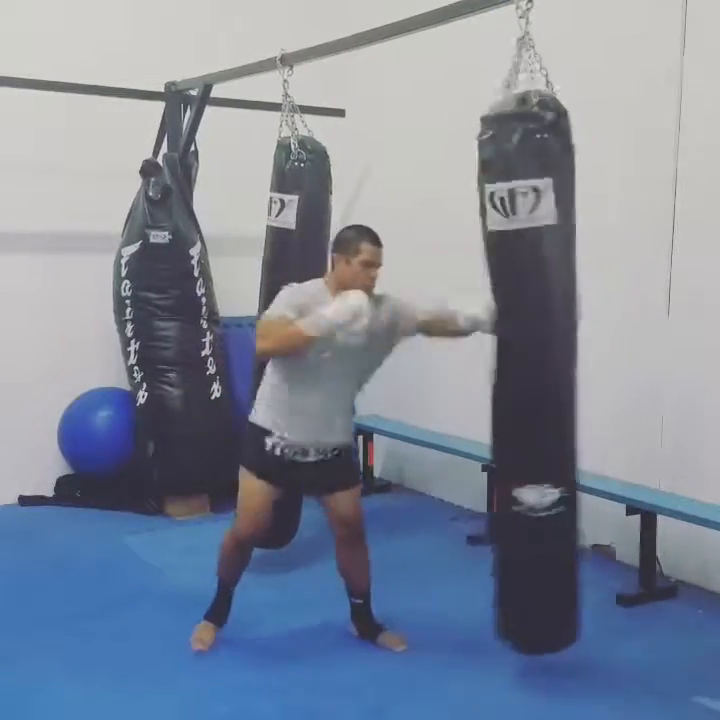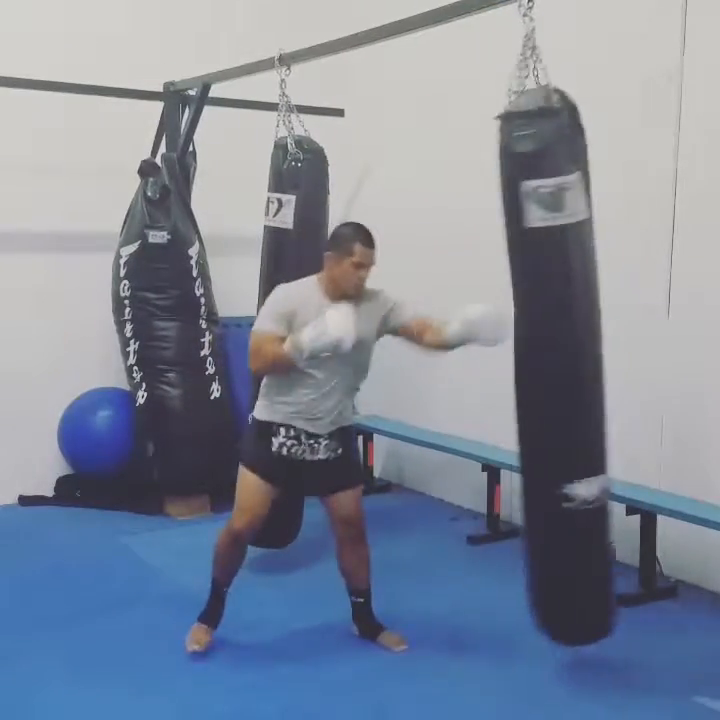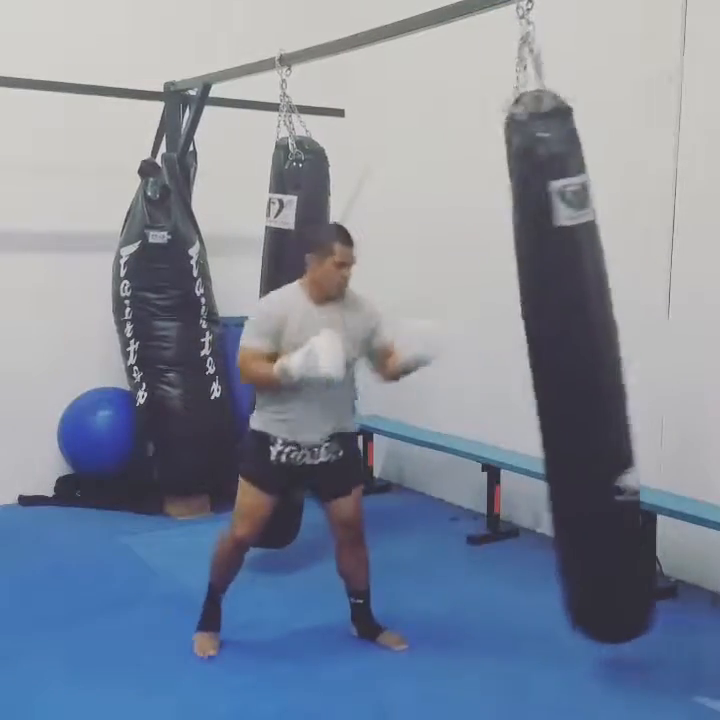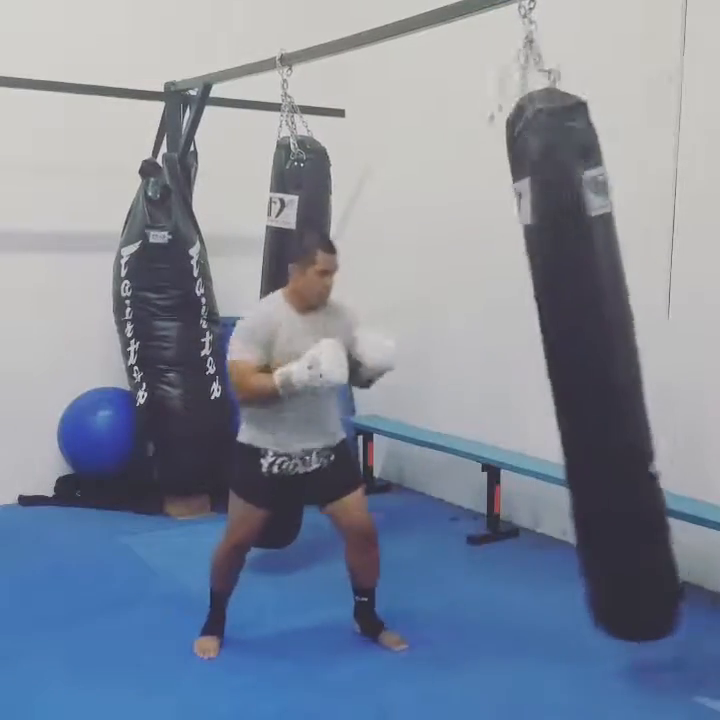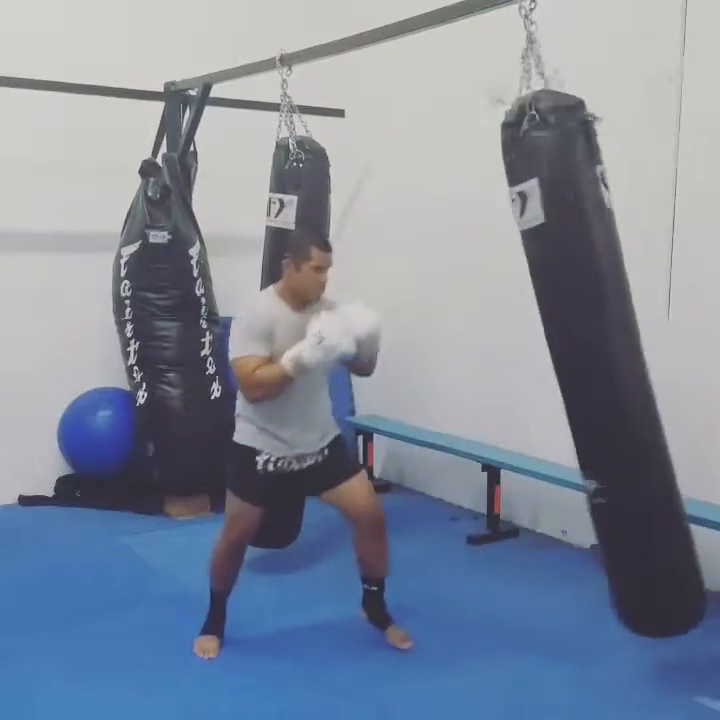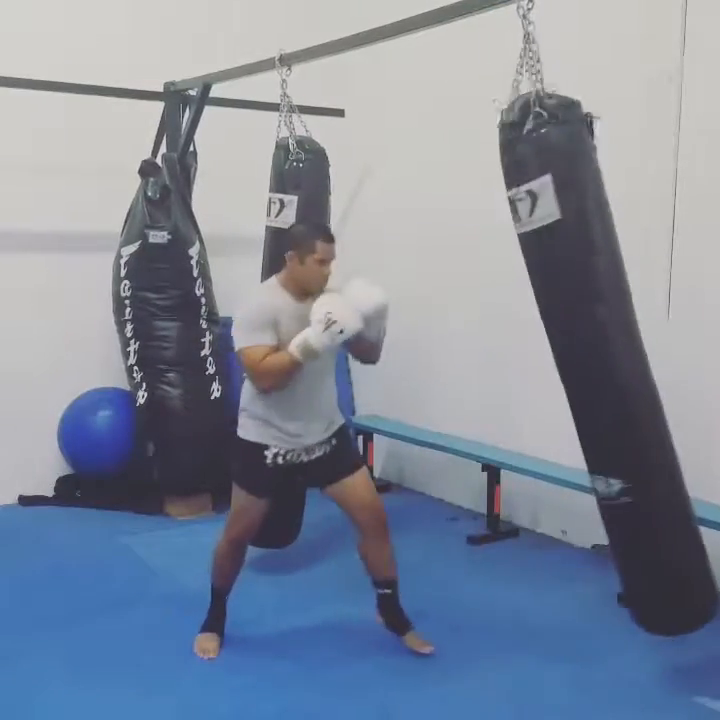
dt=0.1s
person 1, frame 1
left shoulder: (384, 310)
right shoulder: (297, 297)
left elbow: (438, 323)
right elbow: (265, 345)
left wrist: (476, 320)
right wrist: (321, 324)
left hip: (333, 442)
right hip: (275, 433)
left knee: (351, 530)
right knee: (246, 530)
left ankle: (364, 619)
right ankle: (218, 612)
person 1, frame 2
left shoulder: (378, 304)
right shoulder: (288, 298)
left elbow: (428, 333)
right elbow: (259, 361)
left wrist: (464, 328)
right wrist: (309, 340)
left hip: (334, 434)
right hip: (277, 427)
left knee: (350, 527)
right knee: (242, 527)
left ankle: (364, 619)
right ankle: (211, 612)
person 1, frame 3
left shoulder: (359, 310)
right shoulder: (273, 307)
left elbow: (386, 366)
right elbow: (248, 373)
left wrist: (409, 360)
right wrist: (296, 366)
left hip: (334, 441)
right hip: (273, 439)
left knee: (351, 530)
right knee: (241, 535)
left ankle: (364, 620)
right ankle: (210, 618)
person 1, frame 4
left shoulder: (339, 316)
right shoulder: (259, 320)
left elbow: (361, 378)
right elbow: (245, 390)
left wrist: (374, 364)
right wrist: (295, 375)
left hip: (327, 447)
right hip: (266, 450)
left knee: (362, 530)
right knee: (238, 541)
left ankle: (367, 618)
right ankle: (214, 622)
person 1, frame 5
left shoulder: (330, 311)
right shoulder: (255, 316)
left elbow: (362, 367)
right elbow: (252, 384)
left wrist: (366, 344)
right wrist: (305, 354)
left hip: (321, 443)
right hip: (260, 448)
left knee: (371, 517)
right knee: (235, 539)
left ankle: (376, 609)
right ankle: (214, 622)
person 1, frame 6
left shoulder: (331, 298)
right shoulder: (258, 307)
left elbow: (367, 355)
right elbow: (264, 375)
left wrist: (372, 324)
right wrist: (314, 337)
left hip: (326, 434)
right hip: (267, 441)
left knee: (373, 515)
right knee: (239, 533)
left ankle: (392, 612)
right ankle: (214, 620)
